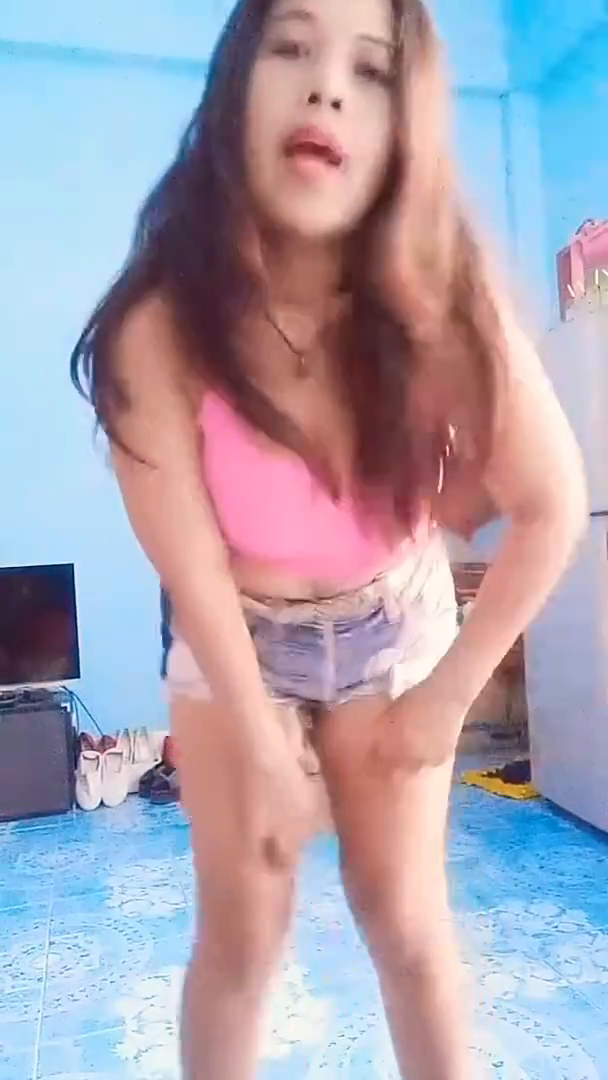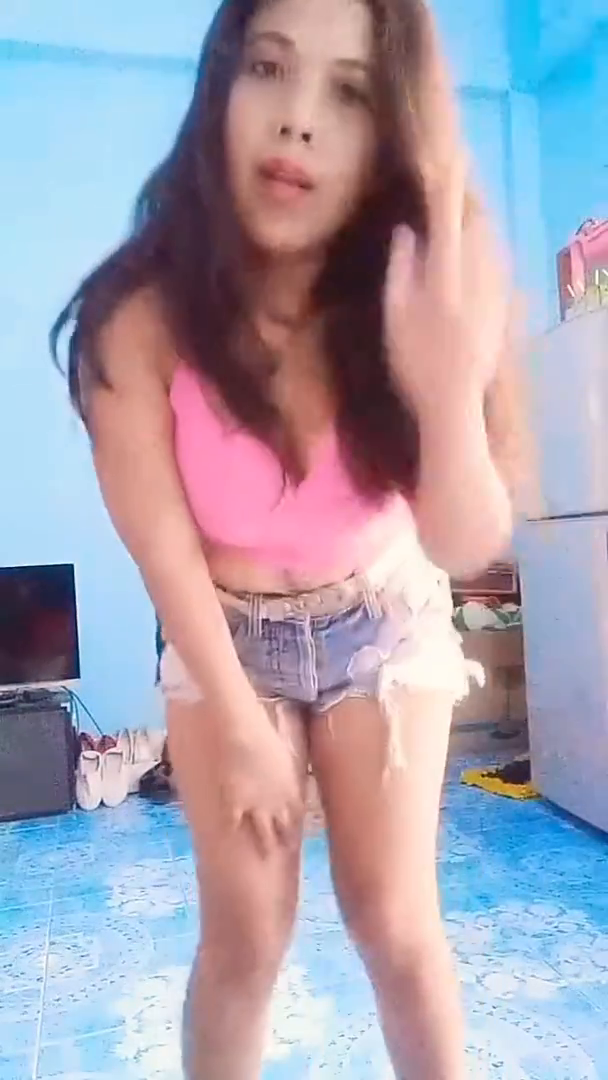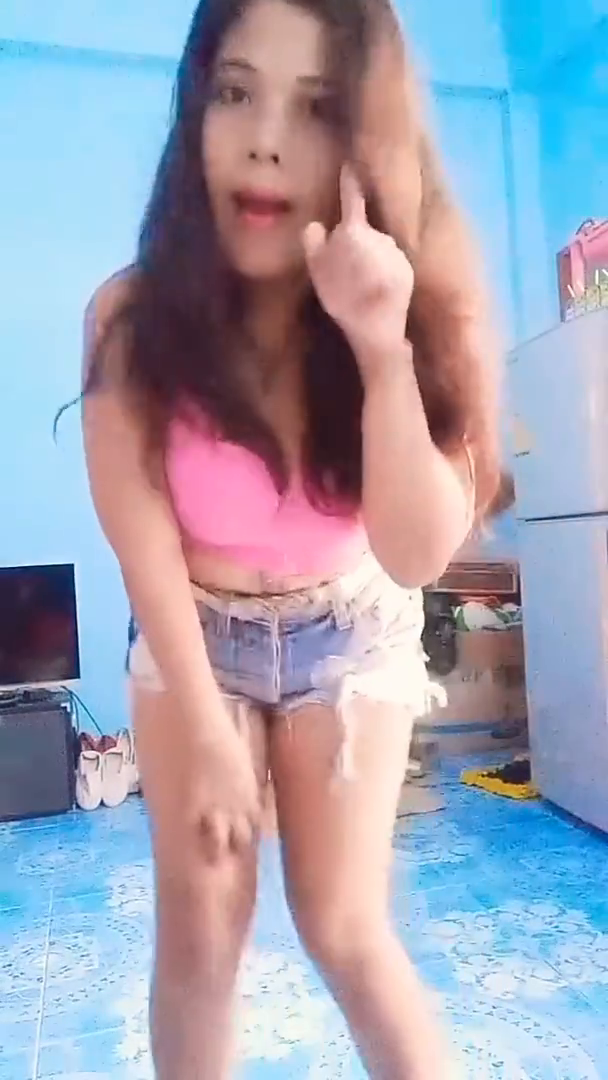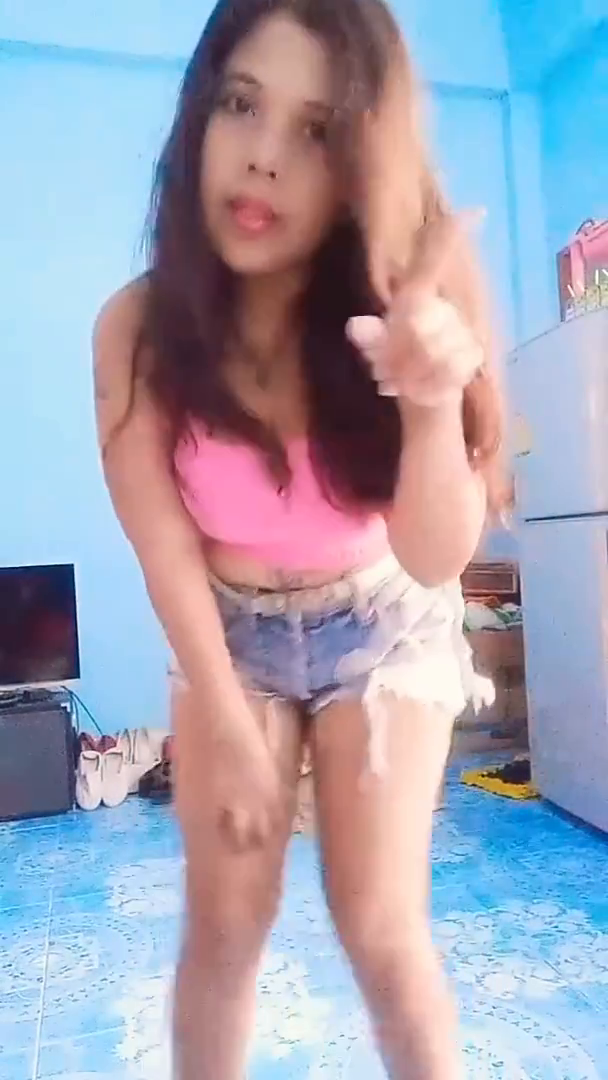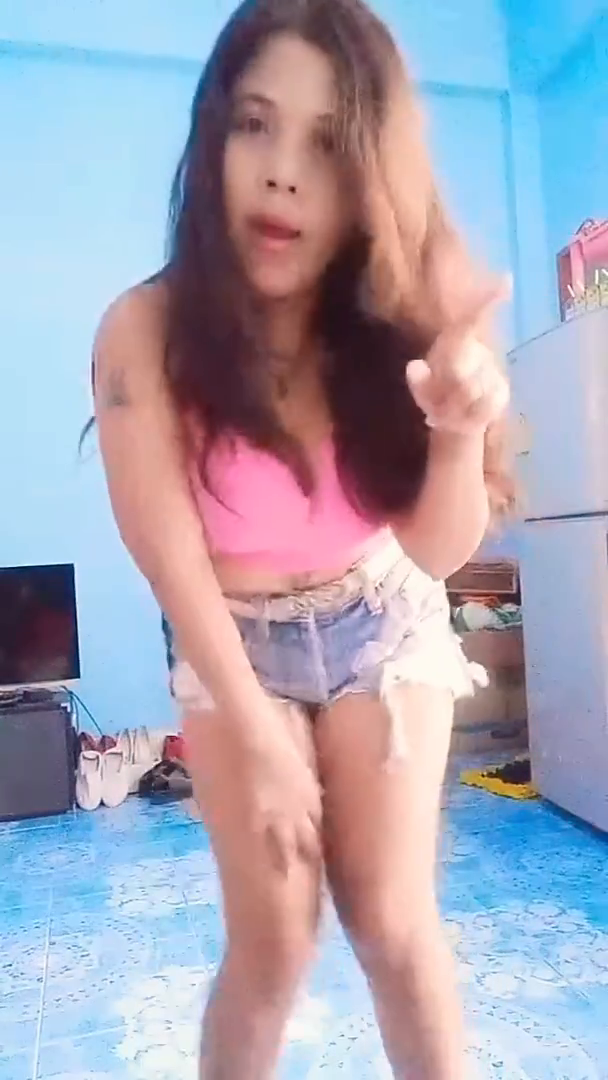
dt=0.4s
person 1, frame 1
left shoulder: (440, 308)
right shoulder: (160, 329)
left elbow: (553, 504)
right elbow: (193, 571)
left wrist: (452, 689)
right wrist: (262, 757)
left hip: (392, 629)
right hip: (234, 645)
left knee: (406, 919)
right knee: (241, 928)
person 1, frame 2
left shoulder: (419, 302)
right shoulder: (142, 313)
left elbow: (468, 536)
right elbow: (164, 546)
left wrist: (449, 392)
right wrist: (239, 730)
left hip: (383, 627)
right hip: (219, 634)
left knee: (395, 923)
right knee: (248, 928)
person 1, frame 3
left shoulder: (398, 308)
right shoulder: (135, 317)
left elbow: (420, 553)
right elbow: (146, 550)
left wrist: (383, 349)
right wrist: (210, 739)
left hip: (350, 638)
right hip: (195, 638)
left knee: (345, 931)
right knee: (200, 927)
person 1, frame 4
left shoulder: (399, 318)
right shoulder: (138, 328)
left elbow: (436, 562)
right elbow: (166, 549)
left wrist: (433, 403)
right wrist: (230, 727)
left hip: (383, 636)
right hip: (226, 634)
left knee: (380, 927)
right knee: (225, 920)
person 1, frame 5
left shoulder: (398, 323)
right shoulder: (146, 334)
left elbow: (437, 551)
right elbow: (176, 563)
left wrist: (462, 432)
right wrist: (259, 742)
left hip: (381, 631)
right hip: (233, 648)
left knee: (396, 923)
right knee: (273, 937)
